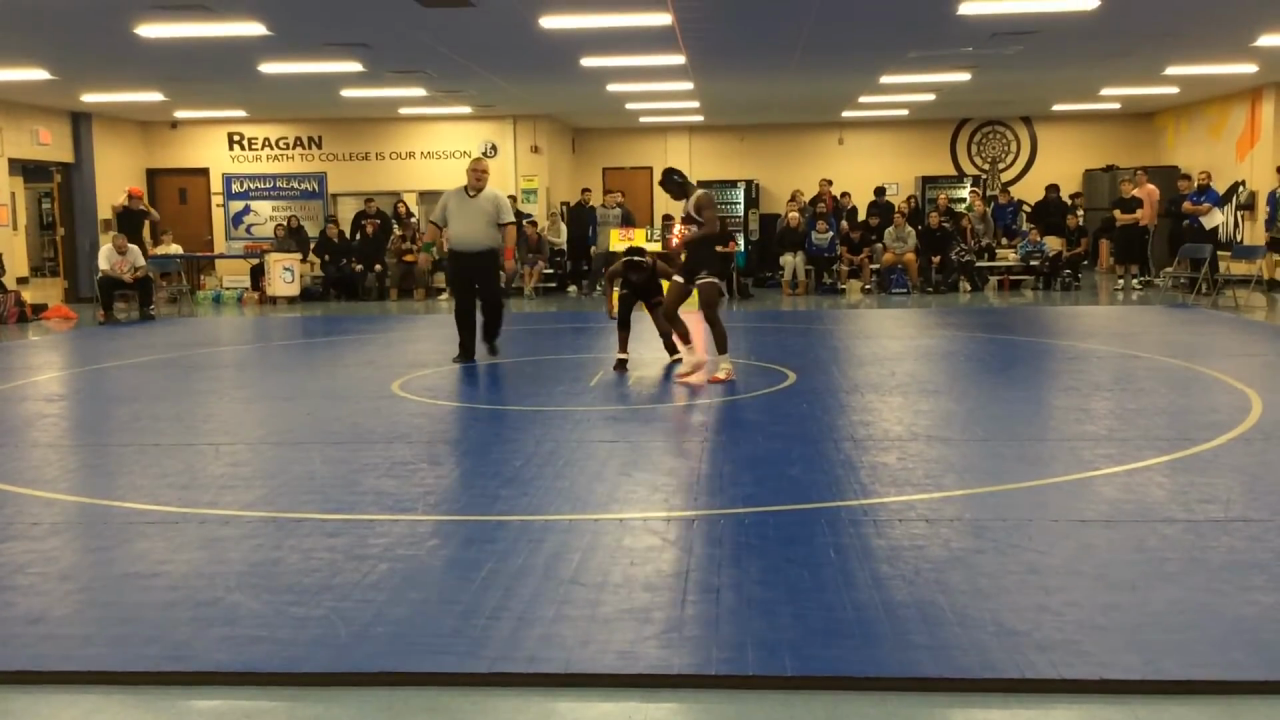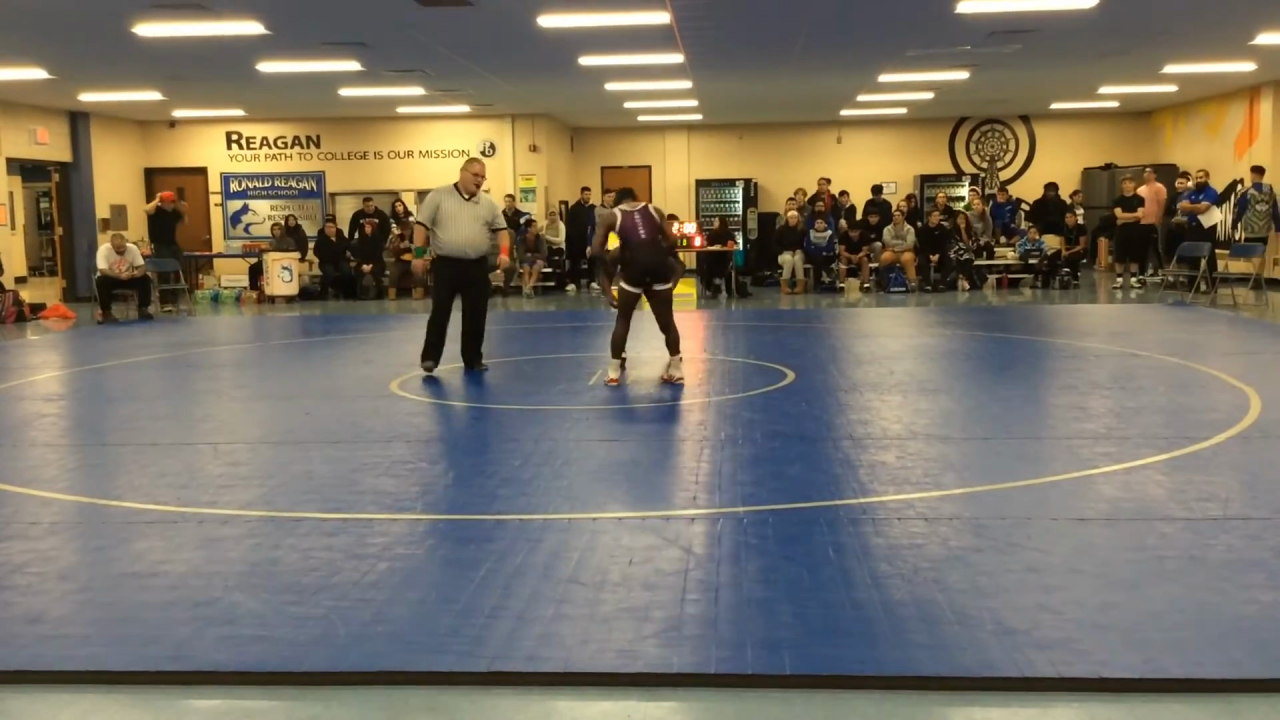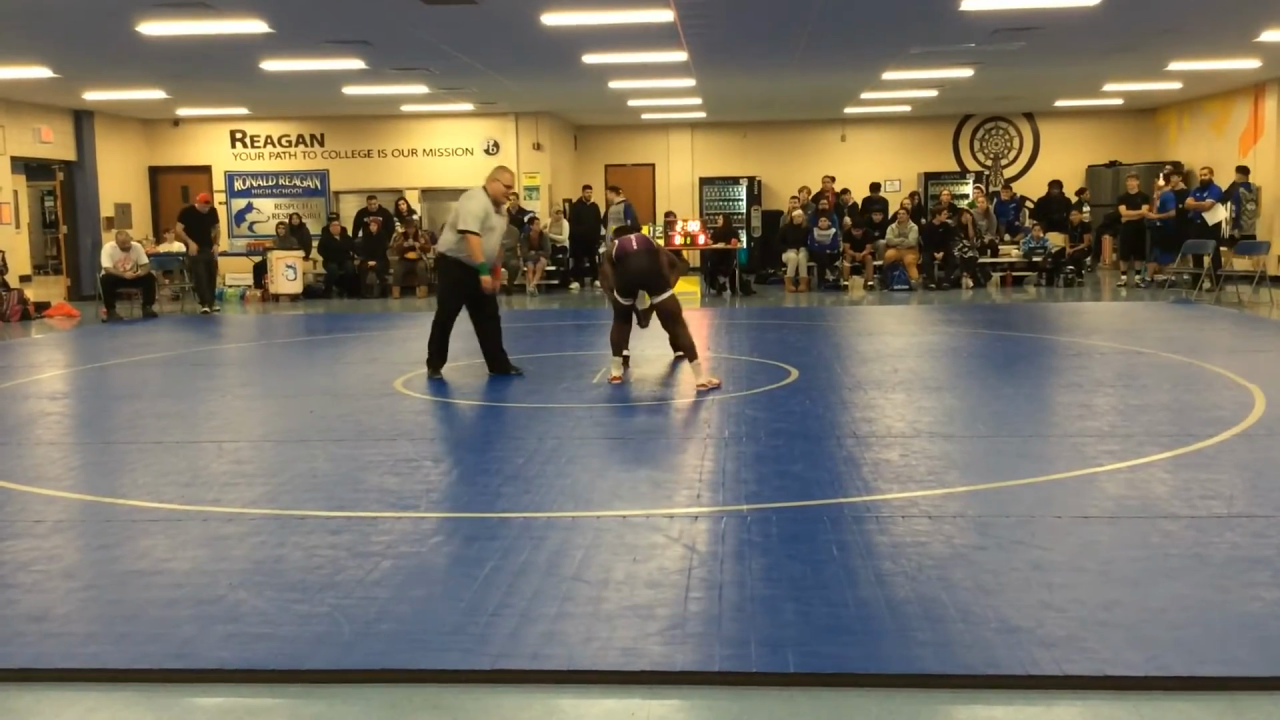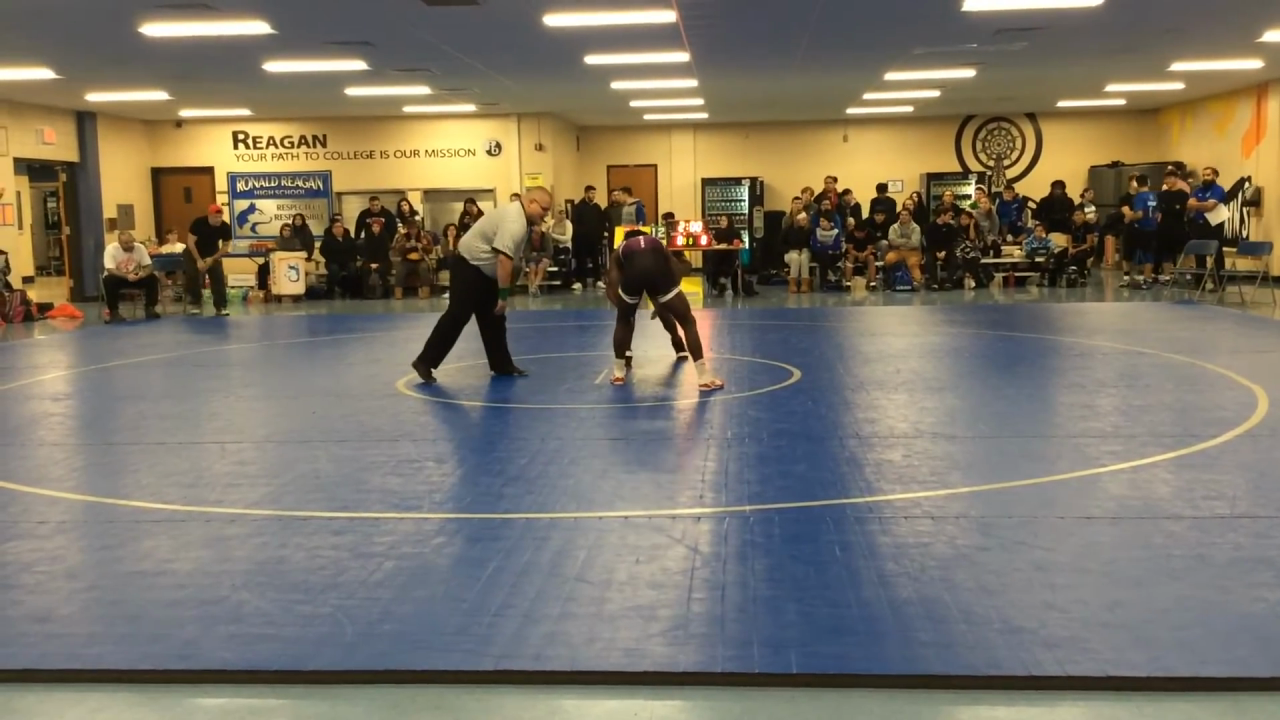
dt=0.7s
person 1, frame 1
left shoulder: (496, 198)
right shoulder: (450, 197)
left elbow: (509, 226)
right elbow: (435, 223)
left hip: (487, 258)
right hip: (458, 258)
left knee: (492, 301)
right knee: (463, 306)
left ankle: (490, 338)
right ankle: (466, 351)
person 1, frame 2
left shoulder: (488, 202)
right shoulder: (439, 196)
left elbow: (501, 229)
right elbow: (423, 225)
left wrist: (503, 252)
left hip: (477, 266)
right hip: (446, 264)
left knee: (475, 315)
right knee: (440, 311)
left ankle: (473, 360)
right ankle: (430, 357)
person 1, frame 3
left shoulder: (500, 209)
right shoulder: (474, 202)
left elbow: (496, 244)
right elbow: (471, 237)
left wrist: (496, 274)
right wrist: (483, 271)
left hip: (479, 272)
right hip: (454, 266)
left knee: (489, 318)
right knee: (446, 316)
left ankle: (500, 365)
right ankle: (434, 365)
person 1, frame 4
left shoulder: (520, 217)
right shoulder: (514, 221)
left elbow: (508, 257)
right elbow: (504, 259)
left wrist: (501, 293)
right wrist: (503, 295)
left hip: (485, 271)
right hip: (468, 267)
left knee: (494, 319)
right knee: (457, 316)
left ankle: (502, 365)
right ankle: (425, 362)
person 2, frame 1
left shoulder: (703, 198)
right shoulder: (688, 203)
left elbow: (713, 229)
left wrist: (686, 239)
right wrist: (684, 242)
left hip: (707, 262)
right hip: (690, 261)
left knee: (711, 316)
right knee: (667, 310)
left ankle: (726, 367)
right ankle: (693, 357)
person 2, frame 2
left shoulder: (611, 215)
right shoulder: (654, 210)
left elbow: (596, 250)
right elbow: (672, 241)
left hip: (634, 260)
right hip: (658, 259)
left knee: (623, 319)
right knee: (666, 320)
left ankle: (614, 373)
right ankle: (675, 371)
person 2, frame 3
left shoulder: (611, 248)
right shoulder: (649, 241)
left elbow: (612, 285)
right elbow: (672, 269)
left wrist: (636, 311)
right wrist: (650, 308)
left hip: (626, 272)
right hip: (652, 270)
left knee: (620, 321)
right knee: (678, 324)
left ankle: (616, 372)
right ankle: (701, 378)
person 2, frame 4
left shoulder: (619, 251)
right shoulder: (658, 245)
left elbow: (612, 289)
right elbow: (676, 272)
left wrist: (627, 310)
right wrist: (661, 304)
left hip: (632, 272)
right hip: (658, 270)
left knee: (623, 321)
right knee: (688, 322)
left ankle: (619, 374)
right ankle: (704, 378)
